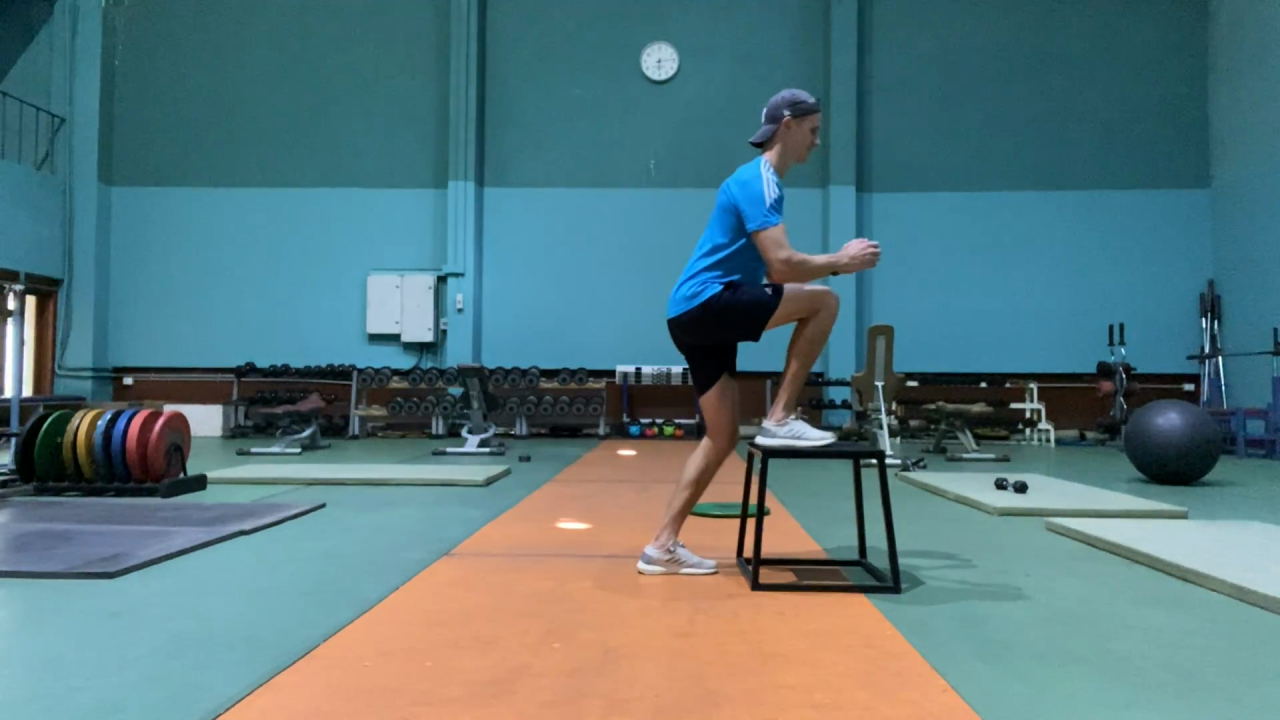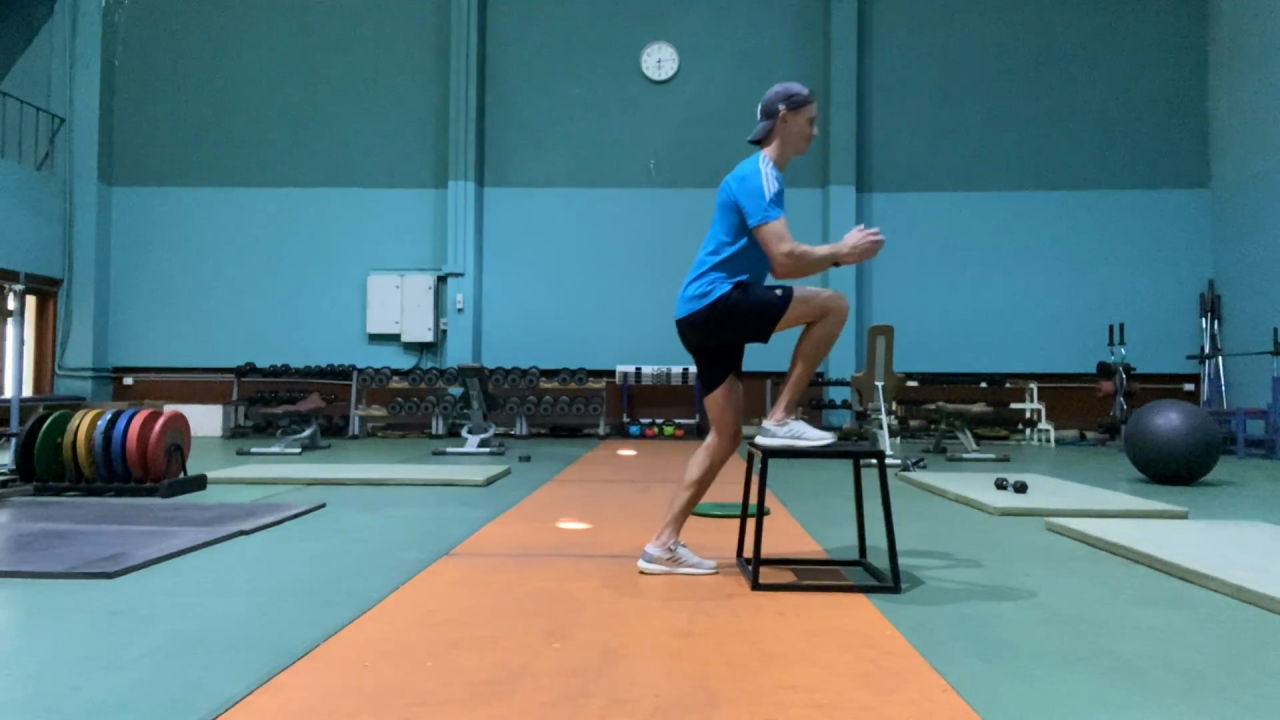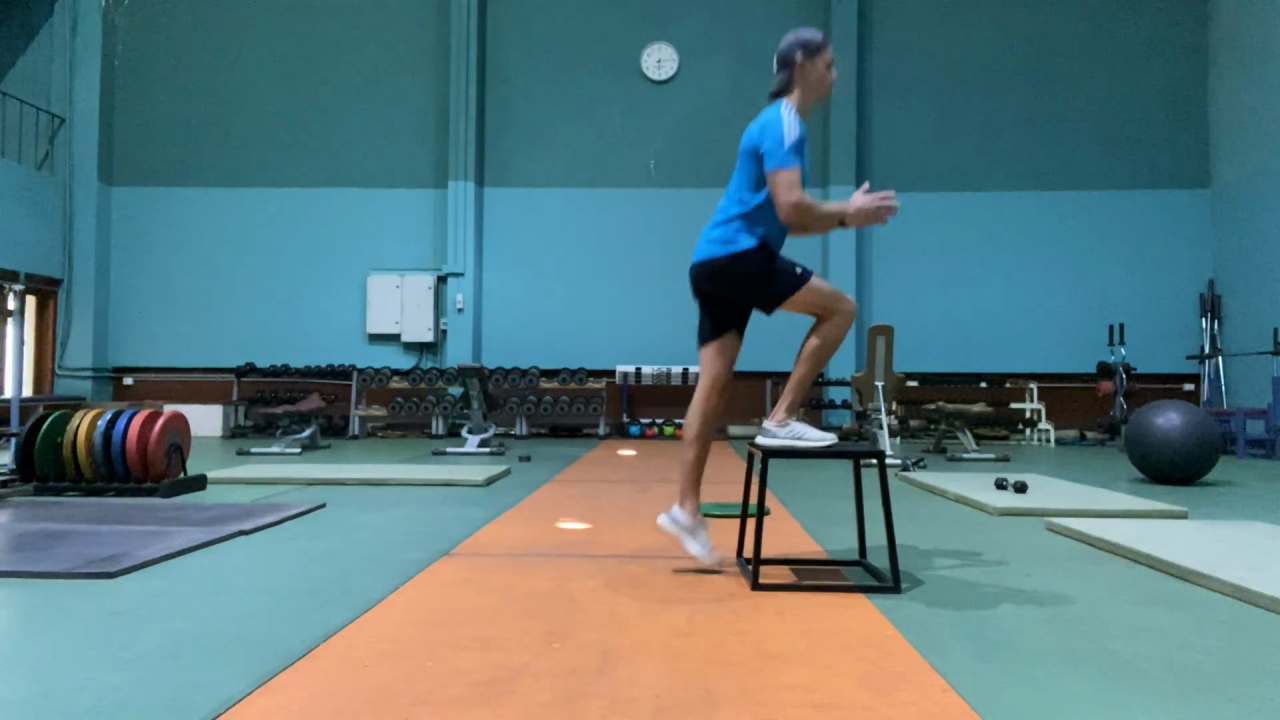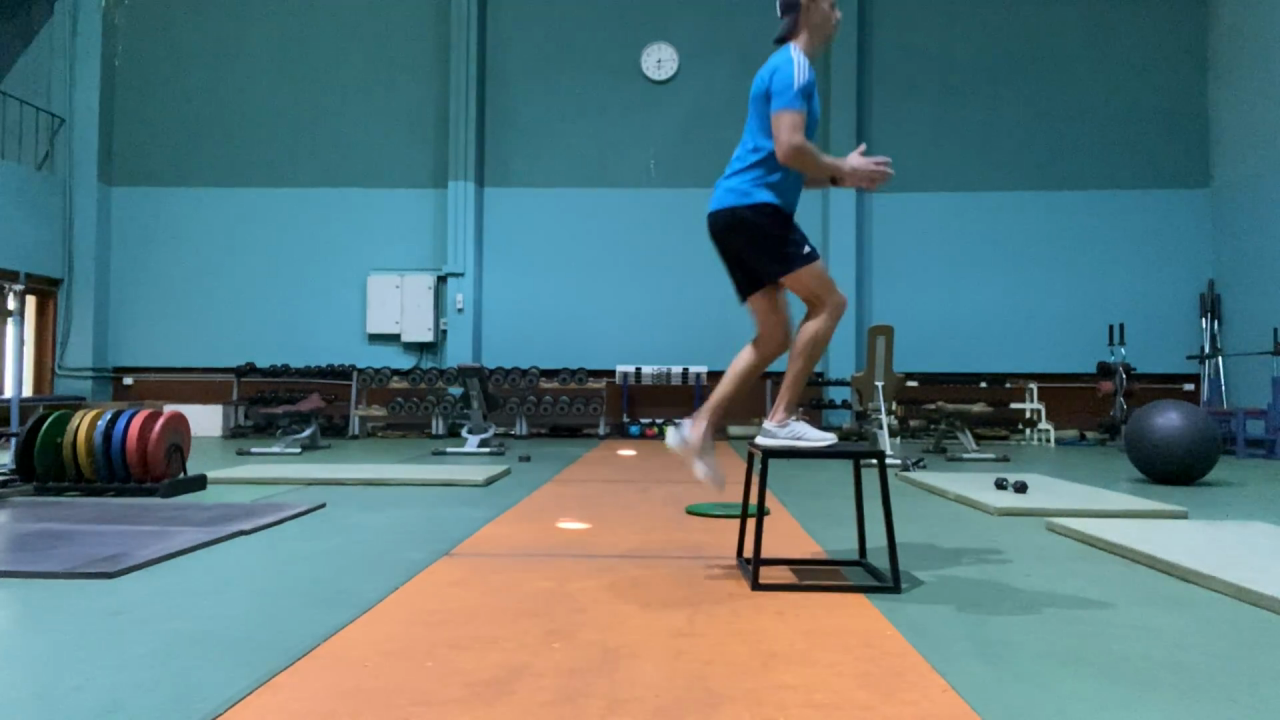
dt=0.2s
person 1, frame 1
left shoulder: (758, 181)
right shoulder: (757, 181)
left elbow: (773, 272)
right elbow: (783, 264)
left wrist: (836, 261)
right wrist: (841, 261)
left hip: (696, 314)
right hip: (706, 305)
left knee: (721, 436)
right knee: (823, 301)
left ankle: (663, 545)
right ankle: (780, 419)
person 1, frame 2
left shoulder: (757, 177)
right shoulder: (758, 176)
left elbow: (777, 264)
right elbow: (785, 258)
left wrist: (837, 254)
right wrist: (842, 251)
left hip: (704, 313)
right hip: (715, 305)
left knee: (724, 436)
right knee: (833, 306)
left ankle: (663, 544)
right ankle: (781, 419)
person 1, frame 3
left shoulder: (779, 124)
right shoulder: (782, 123)
left elbow: (789, 220)
right elbow: (791, 208)
left wrist: (844, 216)
right wrist: (847, 211)
left hip: (716, 264)
right hip: (735, 257)
left knee: (713, 387)
right knee: (839, 310)
left ankle: (686, 508)
right ankle: (781, 419)
person 1, frame 4
left shoulder: (789, 67)
right shoulder: (793, 66)
right elbow: (789, 150)
left wrist: (840, 175)
right wrist: (844, 169)
left hip: (734, 213)
right hip: (752, 209)
left knee: (774, 335)
right knee: (829, 304)
left ankle: (699, 429)
right ankle: (780, 421)
